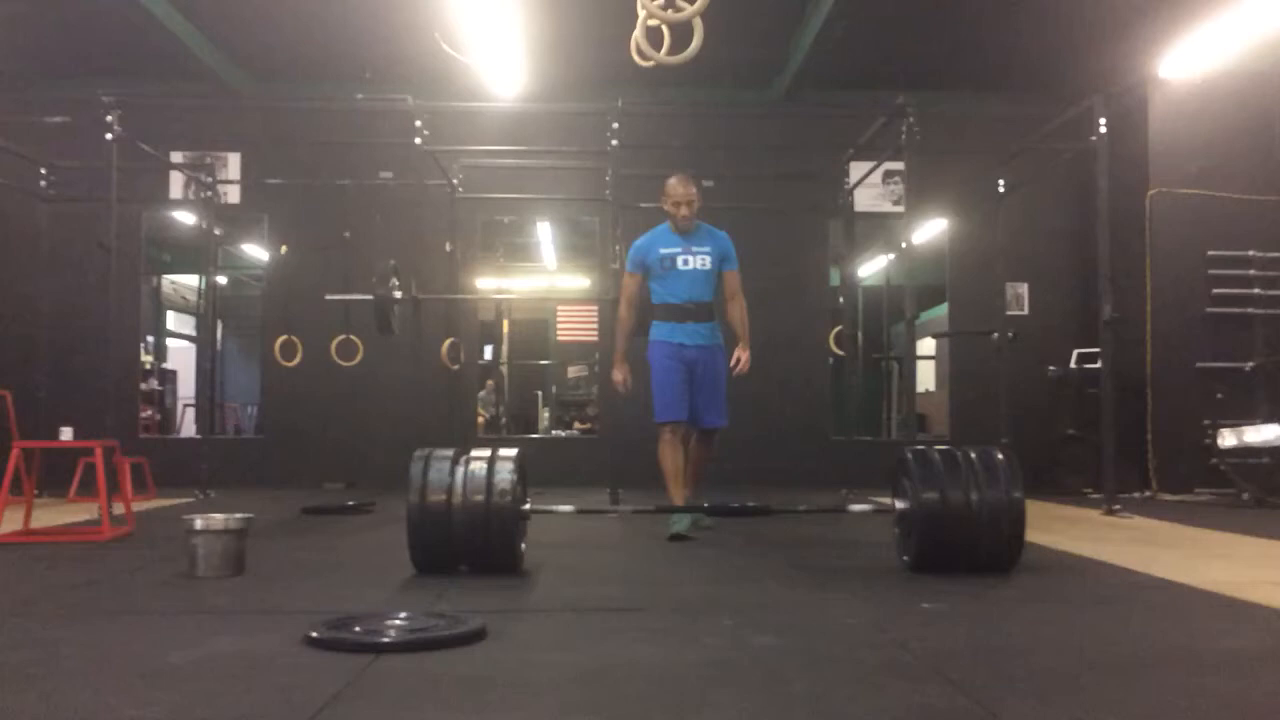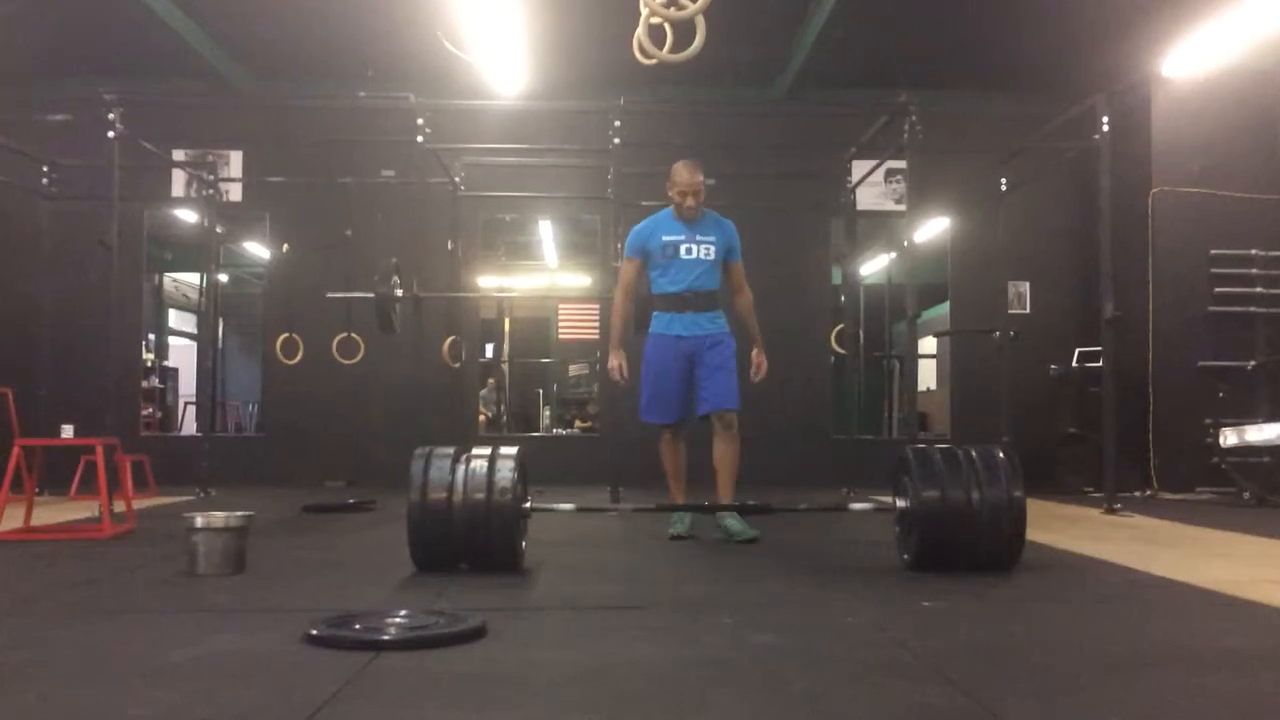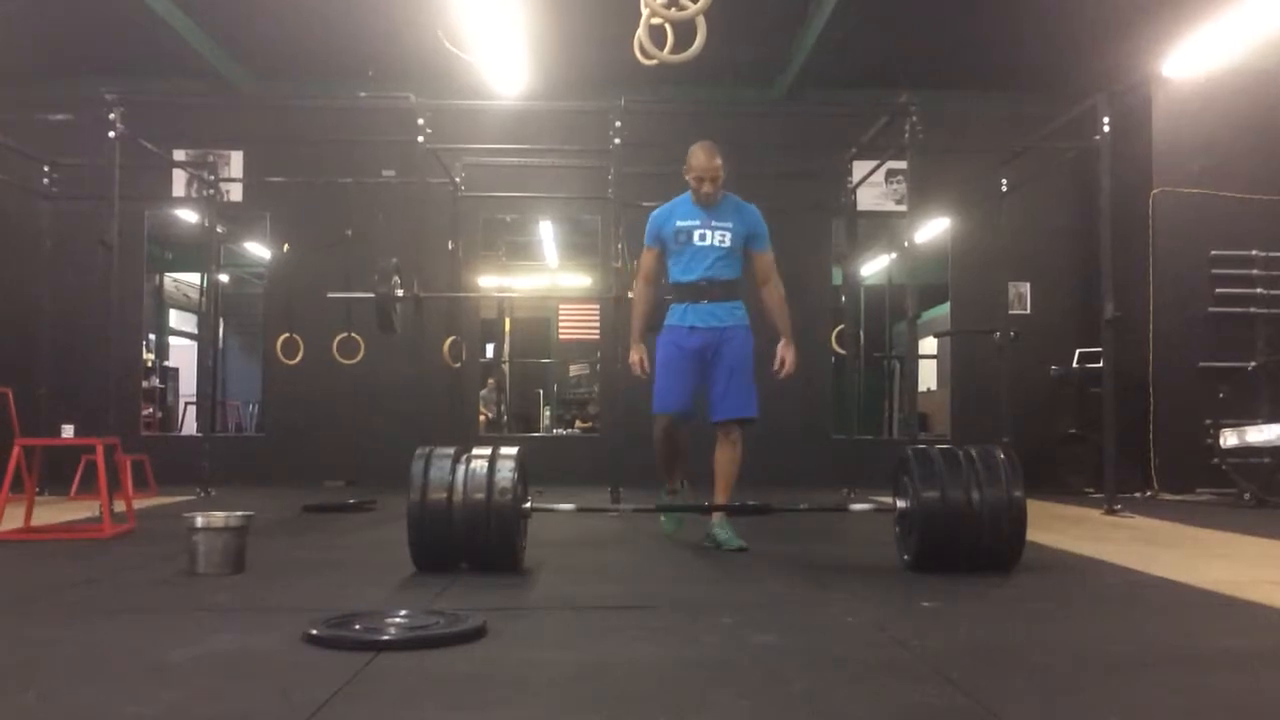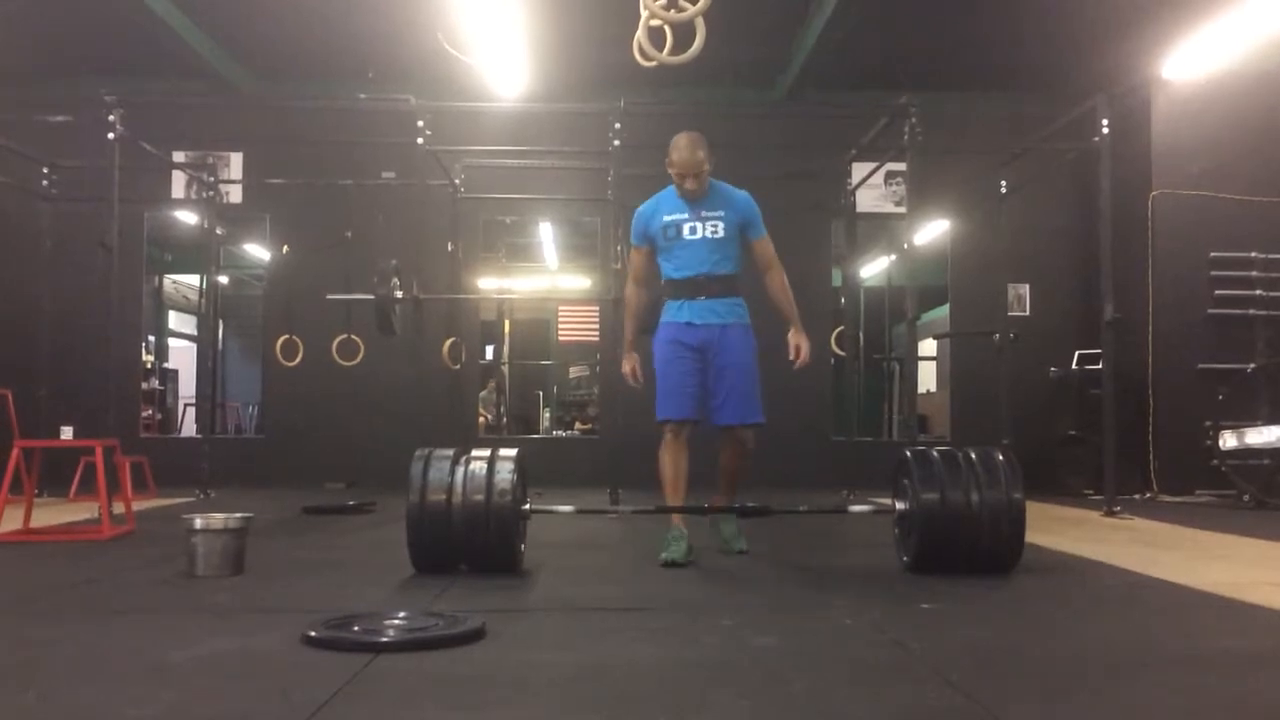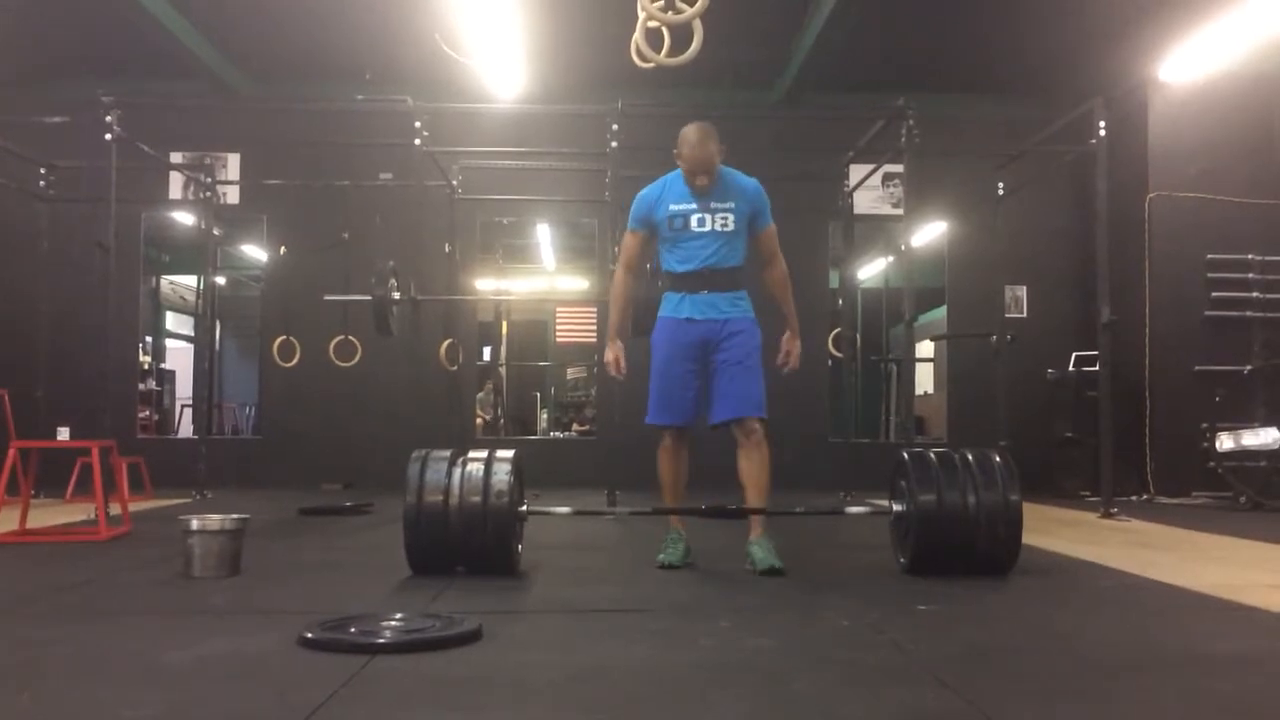
dt=0.4s
person 1, frame 1
left shoulder: (720, 242)
right shoulder: (645, 246)
left elbow: (734, 298)
right elbow: (628, 306)
left wrist: (743, 343)
right wrist: (619, 360)
left hip: (708, 342)
right hip: (666, 342)
left knee: (706, 429)
right knee: (671, 426)
left ankle: (688, 497)
right ankle: (679, 510)
person 1, frame 2
left shoulder: (725, 230)
right shoulder: (645, 232)
left elbow: (741, 292)
right elbow: (625, 291)
left wrist: (758, 345)
right wrist: (615, 347)
left hip: (713, 333)
right hip: (666, 334)
left knee: (725, 419)
right knee: (671, 427)
left ankle: (727, 510)
right ankle: (680, 509)
person 1, frame 3
left shoulder: (747, 216)
right shoulder: (663, 218)
left elbow: (768, 280)
right elbow: (645, 282)
left wrist: (786, 337)
right wrist: (635, 340)
left hip: (731, 326)
right hip: (680, 325)
left knee: (730, 424)
right knee: (668, 417)
left ankle: (718, 519)
right ankle: (673, 486)
person 1, frame 4
left shoulder: (739, 204)
right shoulder: (649, 214)
left elbow: (770, 270)
right elbow: (636, 284)
left wrist: (796, 326)
right wrist: (628, 348)
left hip: (730, 323)
right hip: (677, 326)
left knee: (738, 429)
right knee: (676, 426)
left ankle: (722, 512)
right ankle: (678, 530)
person 1, frame 5
left shoulder: (749, 192)
right shoulder: (652, 198)
left elbow: (773, 263)
right elbow: (627, 270)
left wrist: (792, 328)
right wrist: (613, 337)
left hip: (734, 318)
right hip: (677, 320)
left knee: (748, 425)
right knee: (672, 430)
left ankle: (757, 536)
right ankle: (677, 533)
